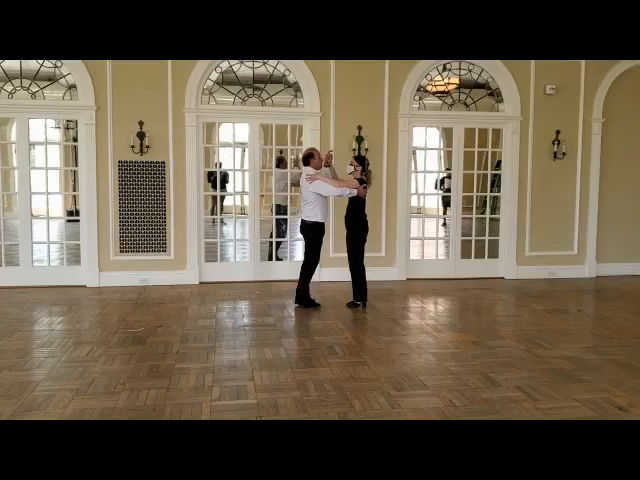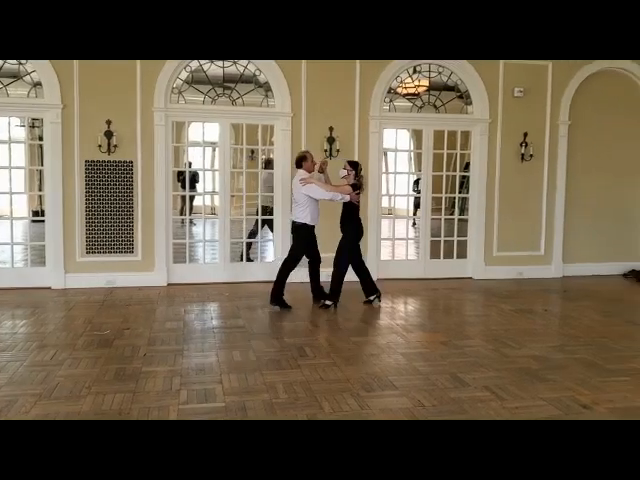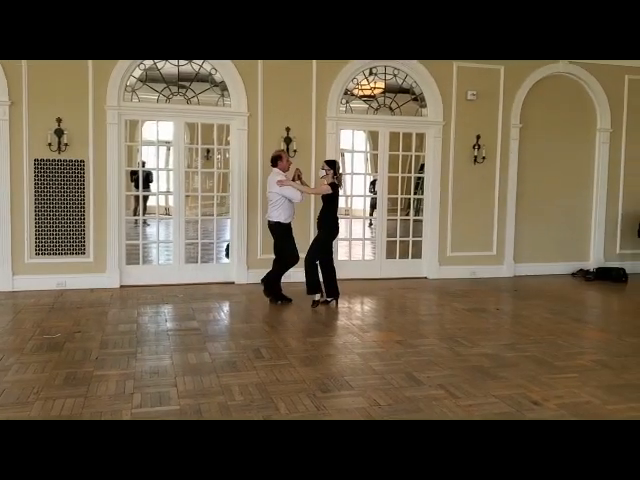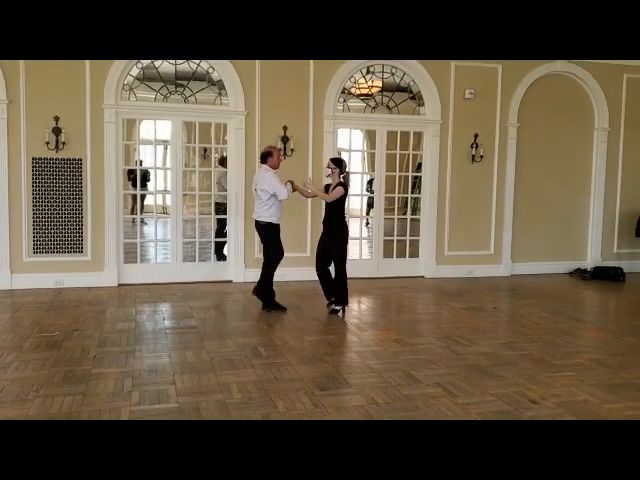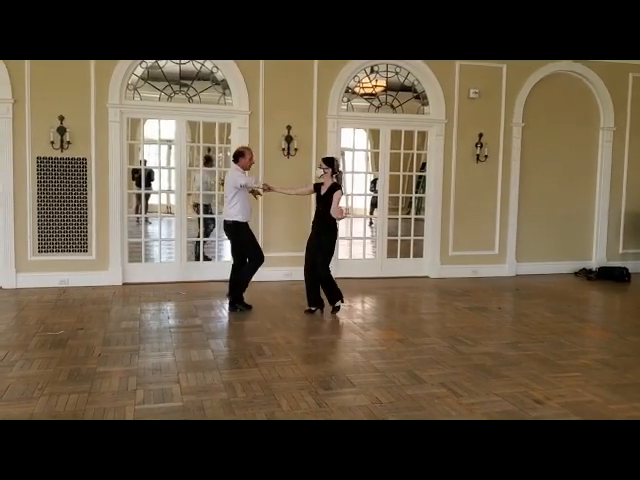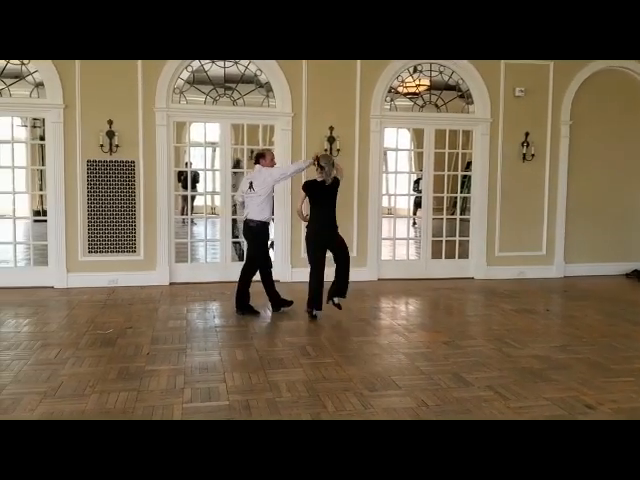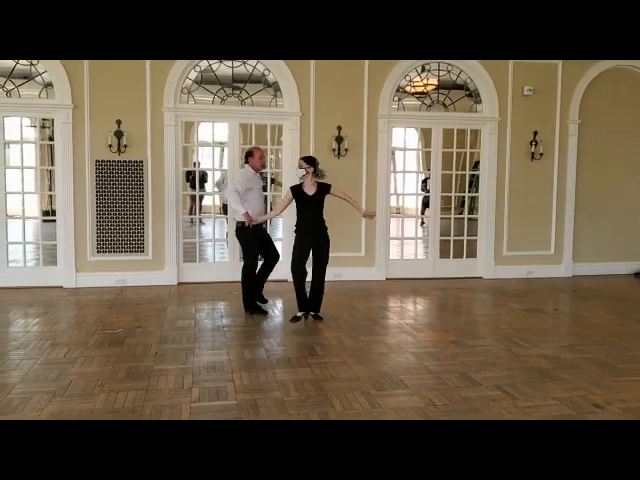
dt=0.7s
person 1, frame 1
left shoulder: (311, 176)
right shoulder: (310, 177)
left elbow: (328, 185)
right elbow: (334, 190)
left wrist: (328, 166)
right wrist: (355, 191)
left hip: (313, 224)
right hip: (312, 224)
left knee: (312, 259)
right knee: (311, 259)
left ankle: (302, 294)
right ankle: (303, 297)
person 1, frame 2
left shoulder: (303, 179)
right shoulder: (303, 180)
left elbow: (319, 190)
right elbow: (326, 194)
left wrist: (322, 173)
right wrist: (348, 197)
left hip: (306, 226)
right hip: (302, 227)
left knee: (315, 259)
right knee: (292, 260)
left ankle: (317, 292)
right ankle: (276, 296)
person 1, frame 3
left shoulder: (276, 177)
right shoulder: (278, 179)
left elbow: (287, 194)
right elbow: (297, 197)
left wrist: (294, 181)
right wrist: (295, 182)
left hip: (278, 223)
right hip: (280, 224)
left knee: (281, 257)
right knee: (292, 257)
left ankle: (275, 292)
right ankle: (269, 282)
person 1, frame 4
left shoulder: (261, 174)
right shoulder: (270, 176)
right elbow: (283, 195)
left wrist: (285, 187)
right wrist: (289, 185)
left hip: (263, 222)
right hip: (268, 224)
left knee: (276, 255)
right knee: (271, 261)
left ankle: (262, 290)
right ankle: (268, 301)
person 1, frame 5
left shoulder: (236, 173)
right shoulder: (236, 174)
right elbow: (244, 182)
left wrist: (251, 189)
right wrist: (259, 185)
left hip: (235, 223)
right hip: (237, 224)
left knee: (240, 261)
right knee: (257, 258)
left ankle: (235, 301)
right ankle: (235, 292)
person 1, frame 6
left shoulder: (248, 177)
right shoulder: (267, 174)
left elbow: (239, 198)
right elbow: (290, 169)
right wrist: (310, 162)
left hip: (251, 224)
right hip: (258, 226)
left knee: (264, 264)
right knee: (252, 265)
left ankle: (275, 300)
right ankle: (242, 304)
person 1, frame 7
left shoulder: (256, 177)
right shoulder: (244, 176)
right elbow: (230, 193)
right wrist: (244, 212)
left hip: (257, 227)
right hip: (246, 227)
left knee: (273, 256)
right knee: (250, 264)
left ankle: (255, 291)
right ankle: (250, 305)
person 2, frame 1
left shoulder: (360, 182)
right shoulder: (355, 182)
left elbow: (339, 184)
right elbow: (338, 182)
left wrist: (319, 177)
left hip: (358, 227)
right hip: (354, 227)
left knee: (356, 262)
right knee: (354, 262)
left ankle: (360, 299)
right ankle: (358, 297)
person 2, frame 2
left shoulder: (353, 187)
right shoulder: (349, 187)
left elbow: (332, 190)
right elbow: (331, 188)
left wrist: (313, 181)
left hip: (352, 230)
right hip: (351, 230)
left knee: (340, 263)
right knee: (356, 263)
left ankle: (332, 299)
right ankle: (373, 293)
person 2, frame 3
left shoulder: (332, 187)
right shoulder: (328, 187)
left elbow: (310, 191)
right elbow: (311, 190)
left wrist: (291, 183)
right wrist: (300, 179)
left hip: (329, 228)
right hip: (326, 228)
left knee: (310, 259)
right knee: (326, 261)
left ankle: (317, 293)
right ankle: (332, 295)
person 2, frame 4
left shoulder: (342, 187)
right shoulder: (328, 187)
left elbow: (328, 198)
right elbow: (309, 195)
left wrist: (311, 187)
right wrist: (296, 187)
left hip: (339, 231)
right hip: (327, 230)
left knee: (339, 266)
right knee: (321, 264)
left ankle: (340, 303)
right ankle: (332, 295)
person 2, frame 5
left shoulder: (336, 189)
right shoulder: (317, 187)
left elbow: (333, 210)
right elbow: (294, 191)
left wrist: (339, 216)
right wrist: (273, 189)
left hip: (328, 232)
right hip: (316, 230)
left knee: (320, 267)
right knee: (309, 267)
left ankle: (336, 299)
right ankle: (315, 303)
person 2, frame 6
left shoulder: (308, 185)
right shoulder: (335, 183)
left elbow: (299, 209)
right elbow: (339, 169)
left wrist: (304, 219)
left hip: (314, 233)
right hip: (332, 232)
left knee: (316, 270)
right knee: (344, 262)
left ankle: (313, 307)
right ankle: (335, 295)
person 2, frame 7
left shoulder: (324, 188)
right shoulder: (294, 189)
left elbow: (345, 197)
right elbow: (279, 210)
left wrist: (362, 211)
right wrist: (258, 219)
left hip: (320, 235)
right hip: (302, 236)
left knee: (319, 274)
right knee: (298, 271)
left ankle: (313, 309)
right ankle: (302, 309)
